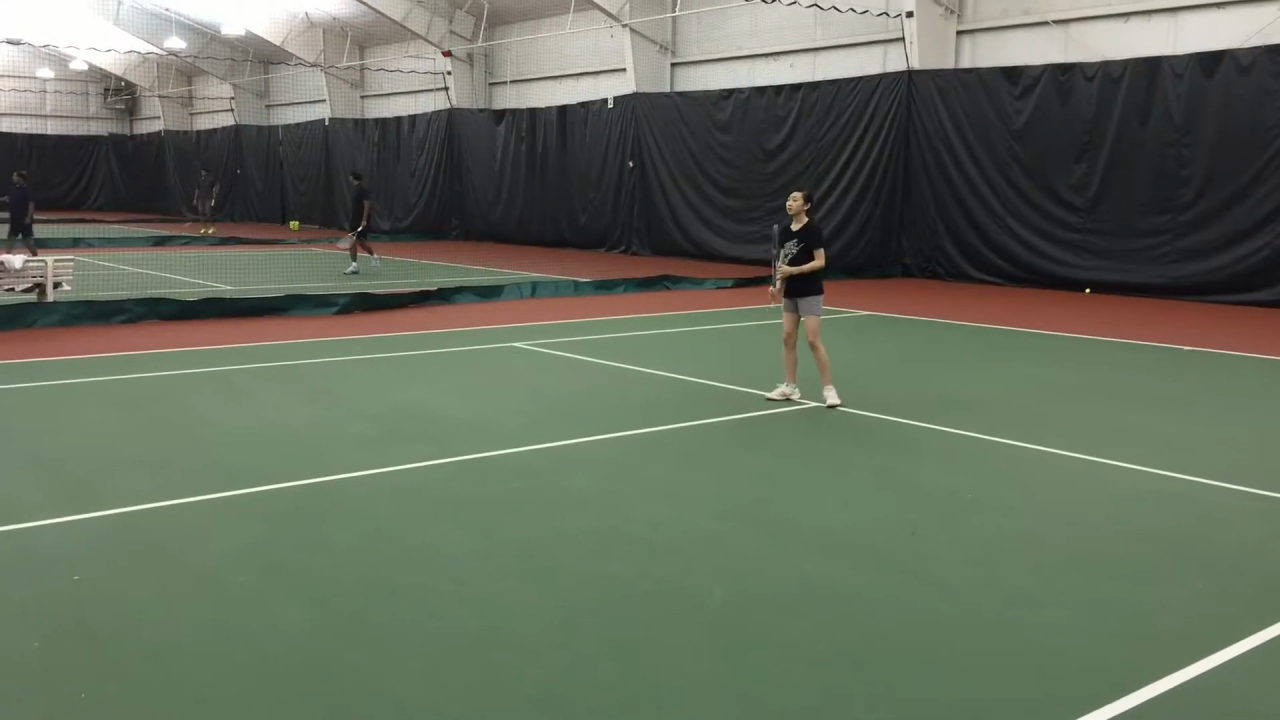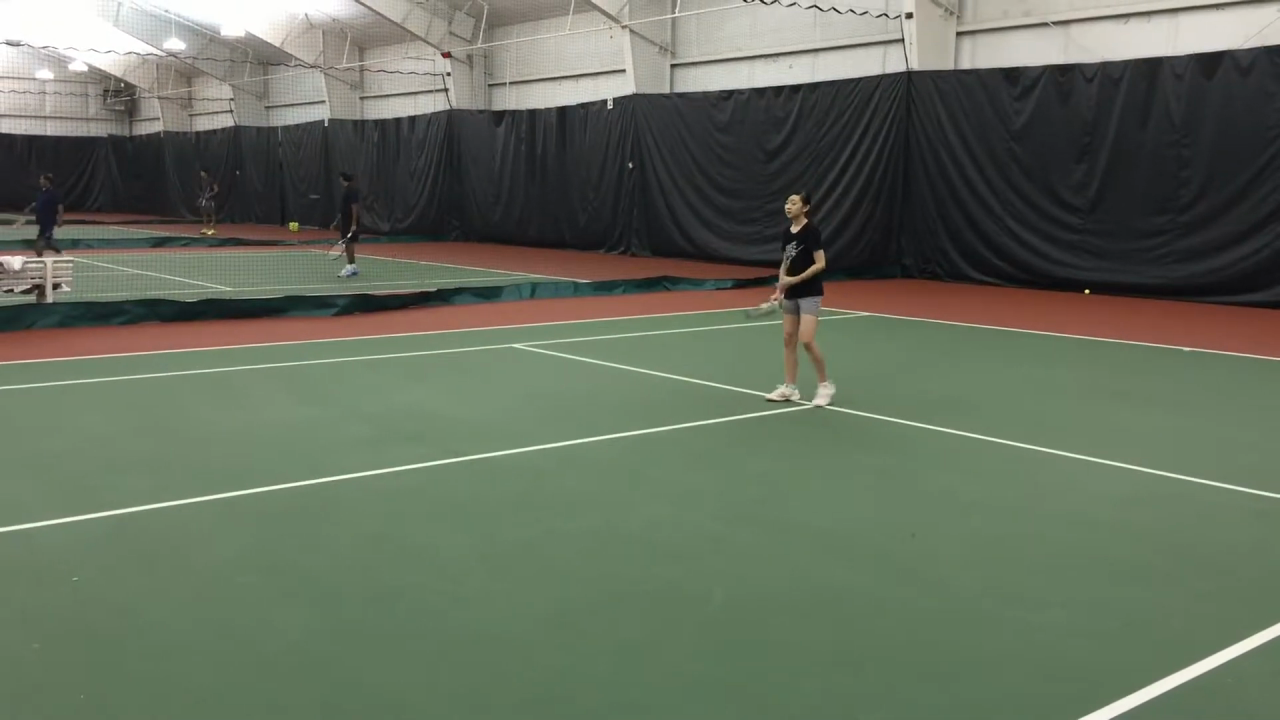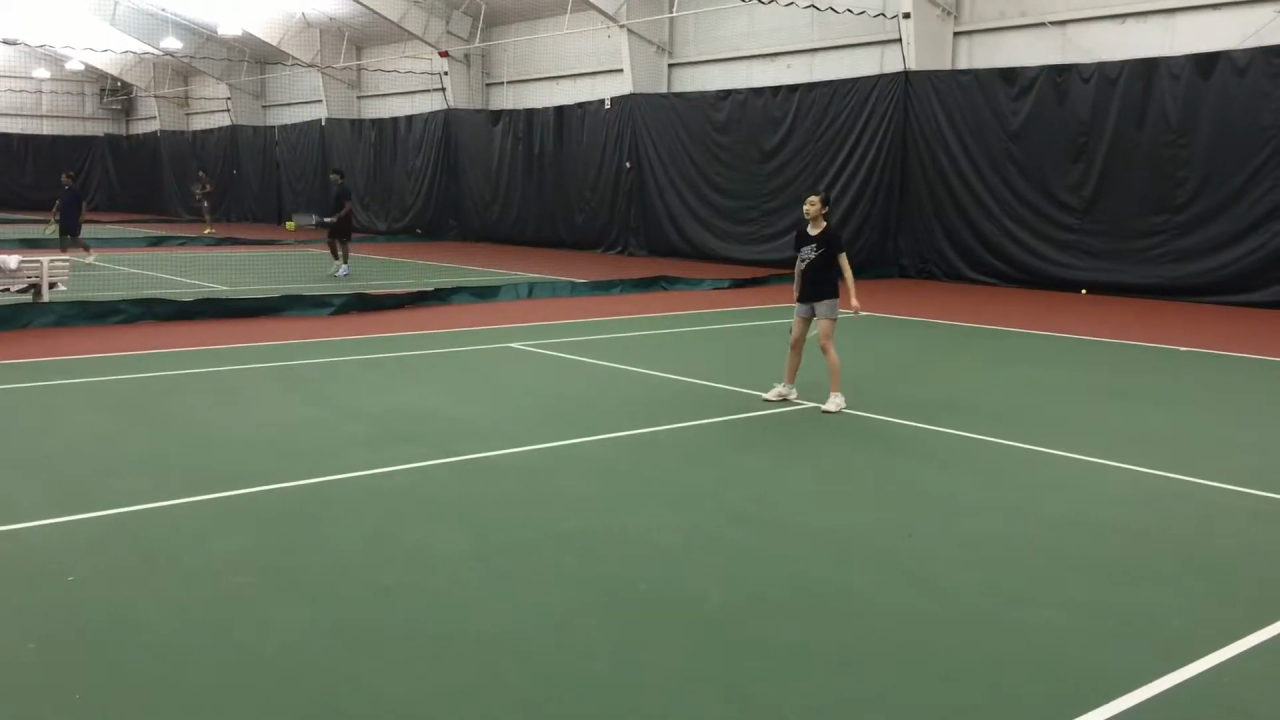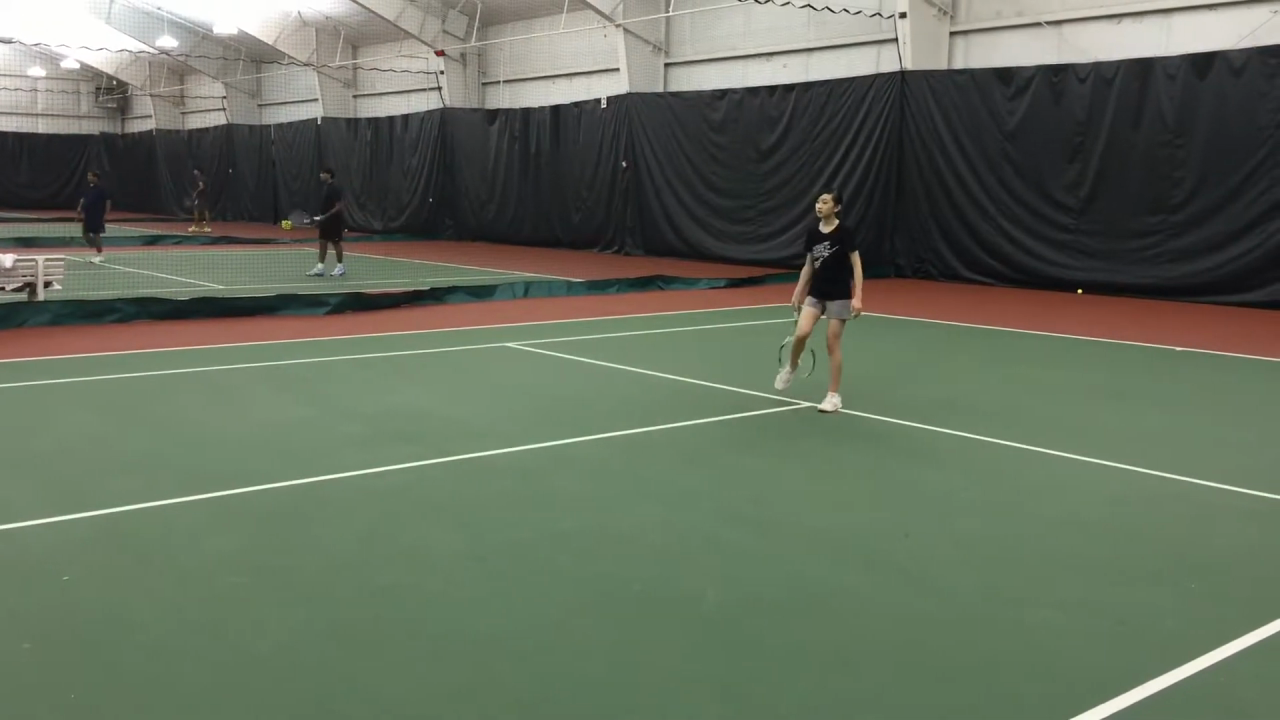
dt=0.4s
person 1, frame 1
left shoulder: (812, 229)
right shoulder: (785, 231)
left elbow: (820, 262)
left wrist: (793, 270)
right wrist: (777, 284)
left hip: (810, 292)
right hip: (791, 292)
left knee: (813, 341)
right knee: (788, 338)
left ankle: (829, 389)
right ankle: (790, 387)
person 1, frame 2
left shoulder: (811, 231)
right shoulder: (787, 233)
left elbow: (820, 264)
left wrist: (795, 280)
right wrist: (778, 289)
left hip: (809, 293)
right hip: (791, 294)
left knee: (807, 341)
right knee: (789, 339)
left ankle: (825, 385)
right ankle: (790, 388)
person 1, frame 3
left shoulder: (831, 234)
right shoulder: (800, 234)
left elbow: (845, 266)
left wrist: (852, 296)
right wrist: (796, 290)
left hip: (827, 297)
right hip: (805, 296)
left knee: (826, 344)
right knee: (795, 342)
left ankle: (836, 395)
right ankle: (787, 387)
person 1, frame 4
left shoulder: (844, 232)
right shoulder: (812, 233)
left elbow: (856, 265)
left wrist: (857, 297)
right wrist: (797, 292)
left hip: (839, 295)
right hip: (815, 293)
left knee: (832, 344)
right knee: (801, 334)
left ankle: (833, 395)
right ankle: (791, 367)
